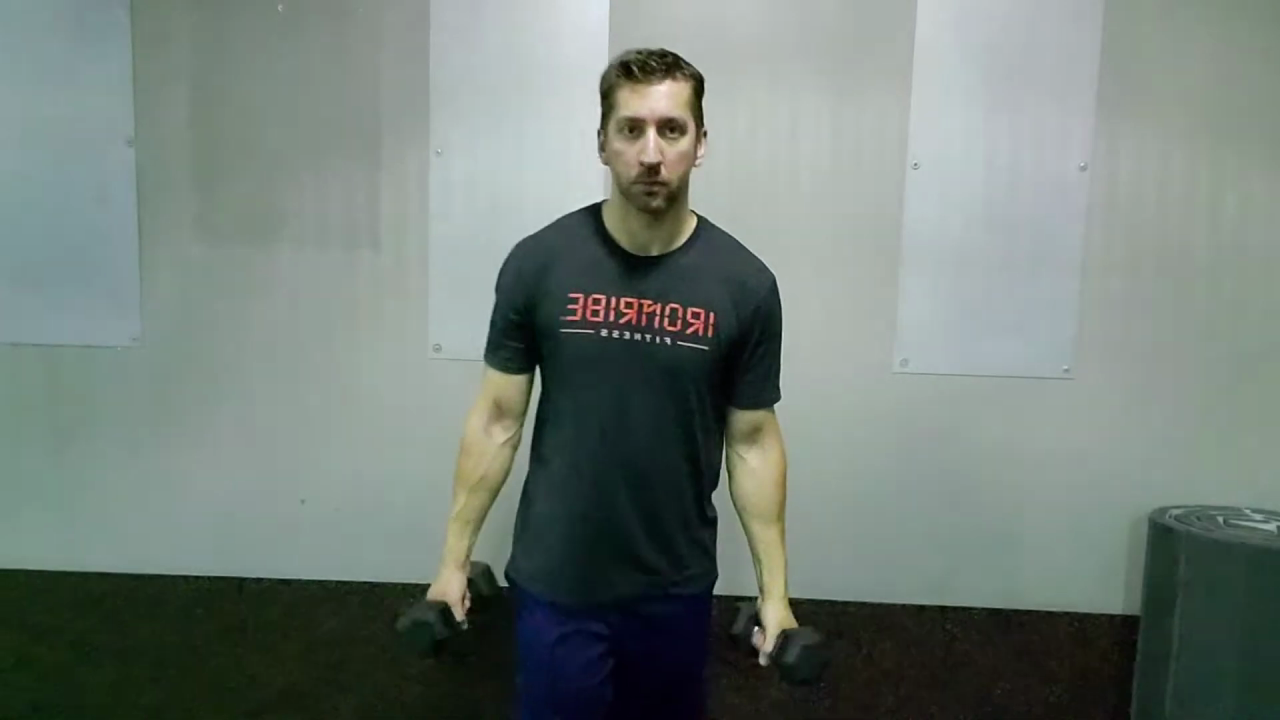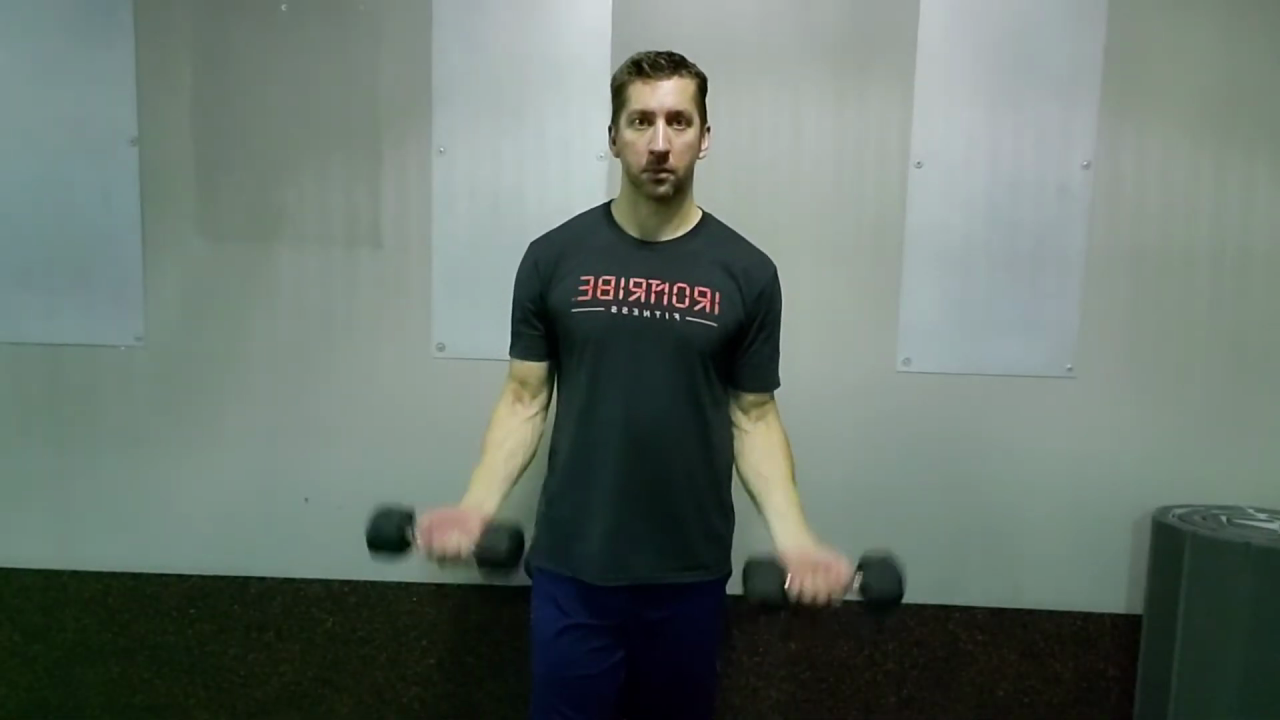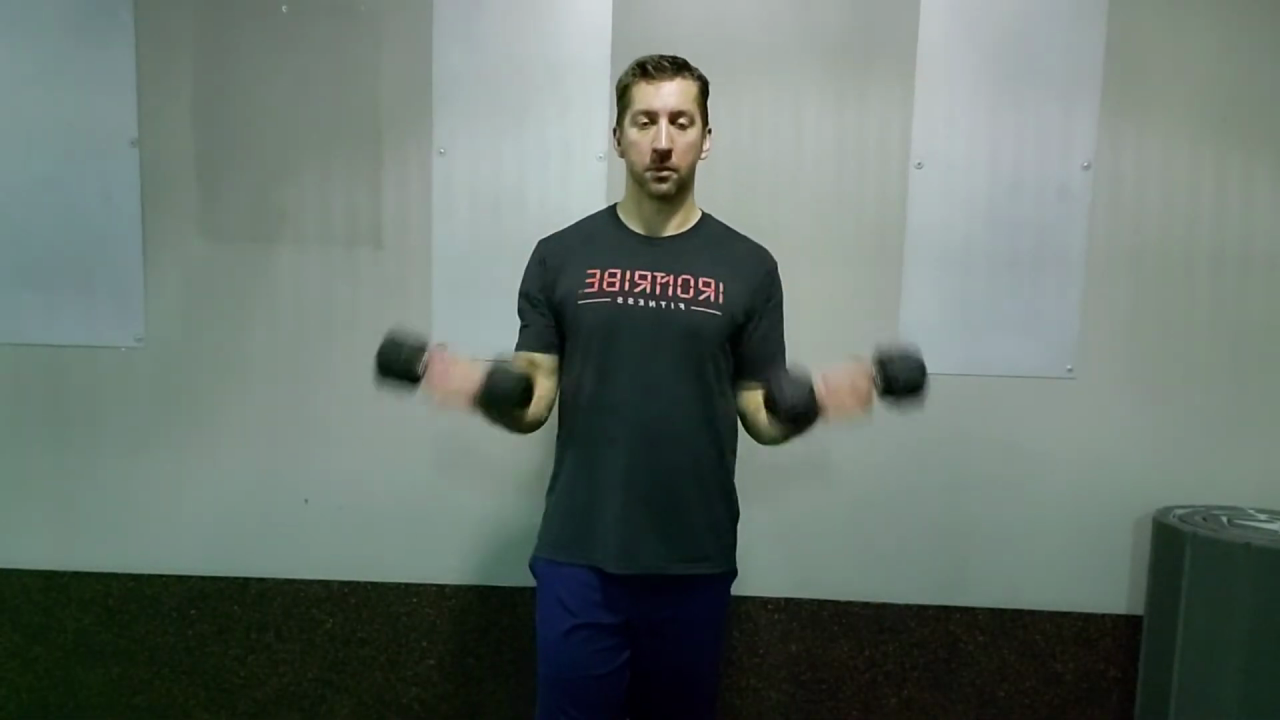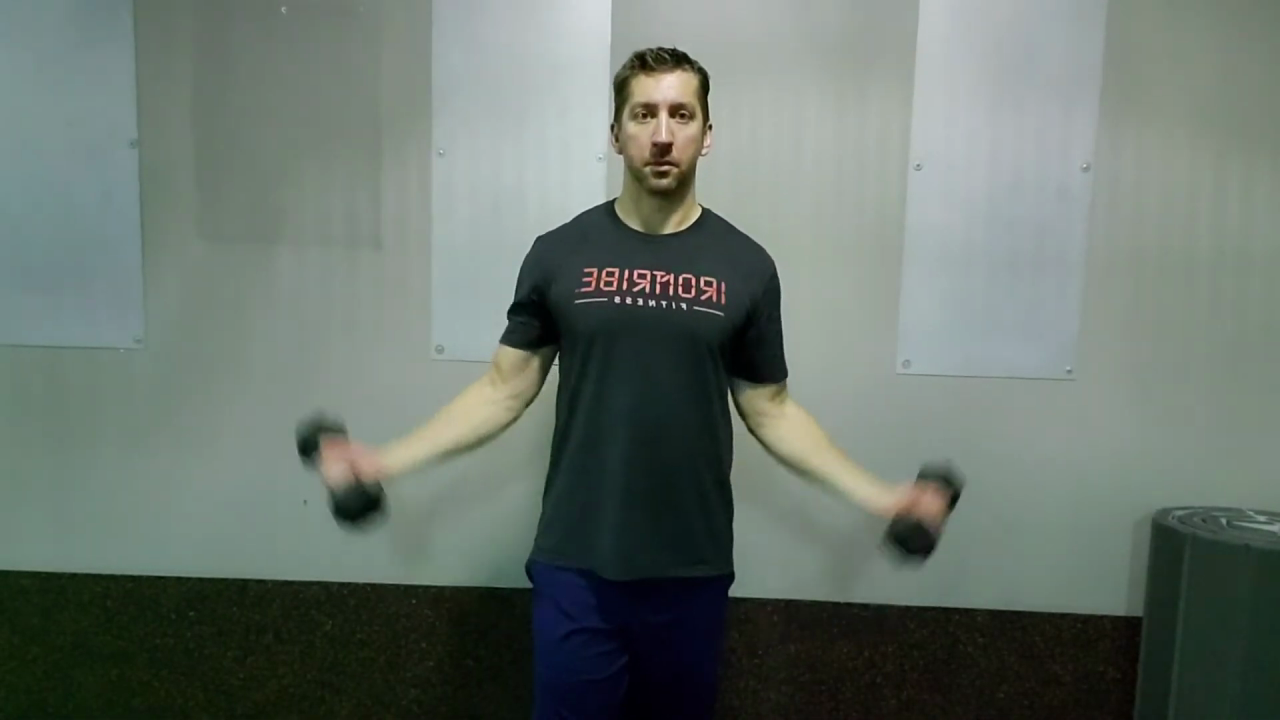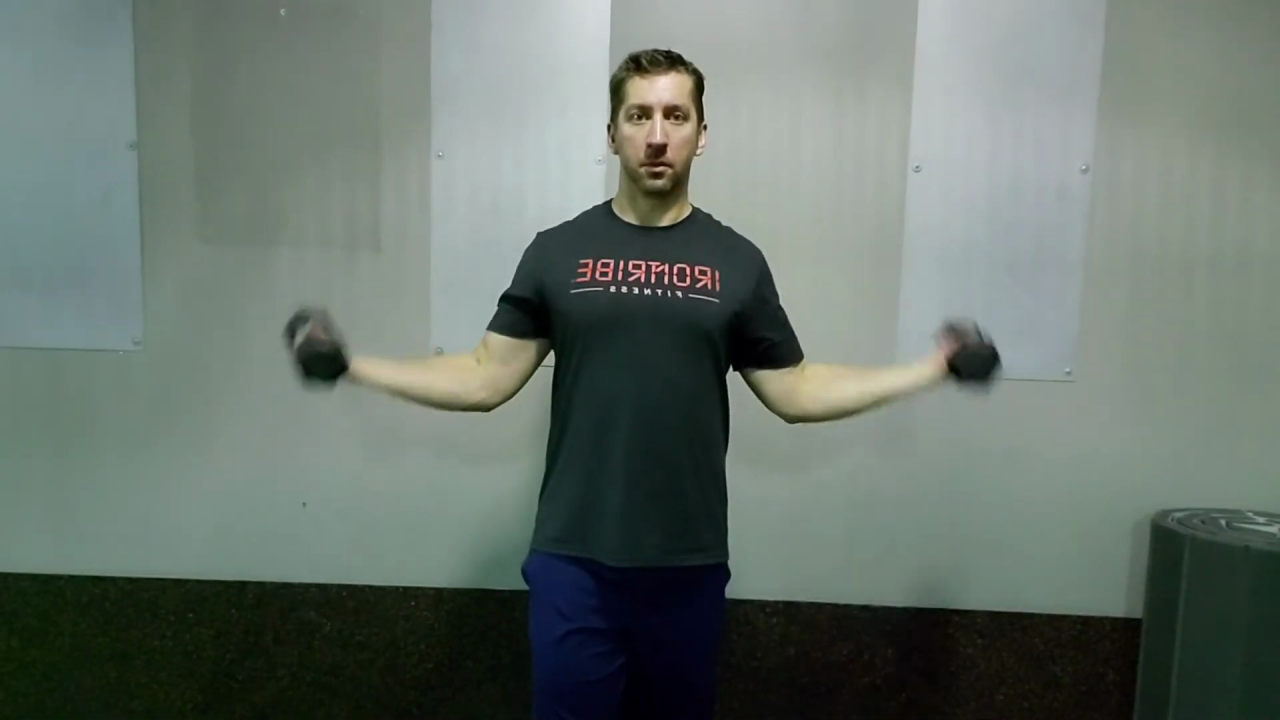
dt=1s
person 1, frame 1
left shoulder: (744, 284)
right shoulder: (537, 264)
left elbow: (752, 440)
right elbow: (498, 419)
left wrist: (774, 588)
right wrist: (455, 555)
left hip: (675, 587)
right hip: (557, 581)
person 1, frame 2
left shoulder: (746, 271)
right shoulder: (553, 257)
left elbow: (753, 415)
right elbow: (525, 398)
left wrist: (793, 538)
right wrist: (478, 509)
left hip: (690, 568)
right hip: (572, 565)
person 1, frame 3
left shoulder: (746, 265)
right shoulder: (562, 255)
left elbow: (760, 406)
right elbow: (534, 396)
left wrist: (812, 401)
right wrist: (483, 389)
left hip: (695, 560)
right hip: (579, 555)
person 1, frame 4
left shoulder: (745, 265)
right shoulder: (559, 253)
left elbow: (769, 410)
right elbow: (505, 390)
left wrist: (870, 491)
right wrist: (391, 458)
left hip: (692, 564)
right hip: (576, 561)
person 1, frame 5
left shoulder: (737, 261)
right shoulder: (557, 252)
left elbow: (794, 390)
right elbow: (486, 377)
left wrist: (926, 370)
right wrist: (354, 366)
left hip: (689, 558)
right hip: (574, 555)
